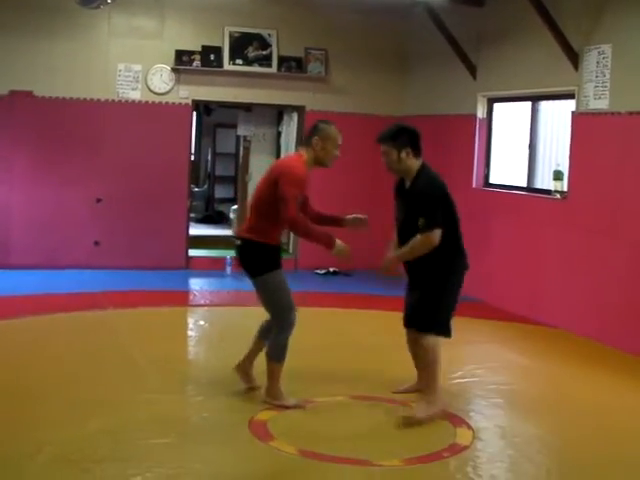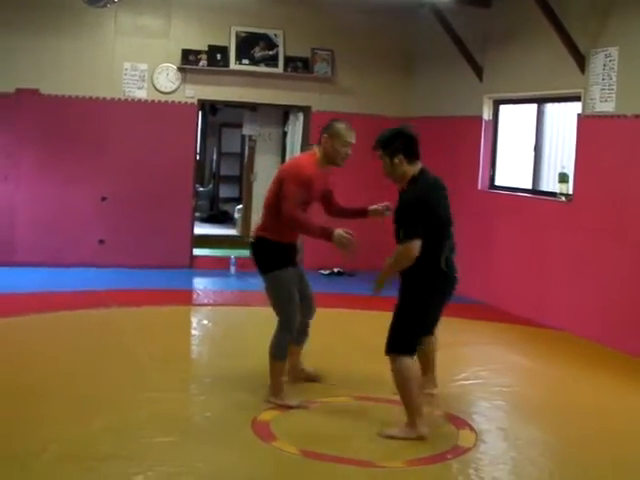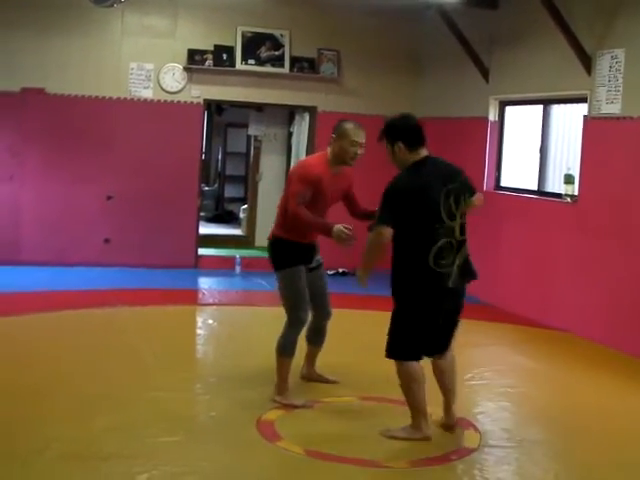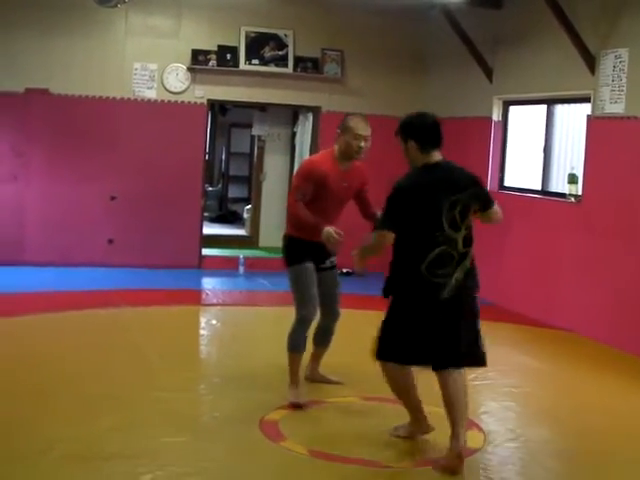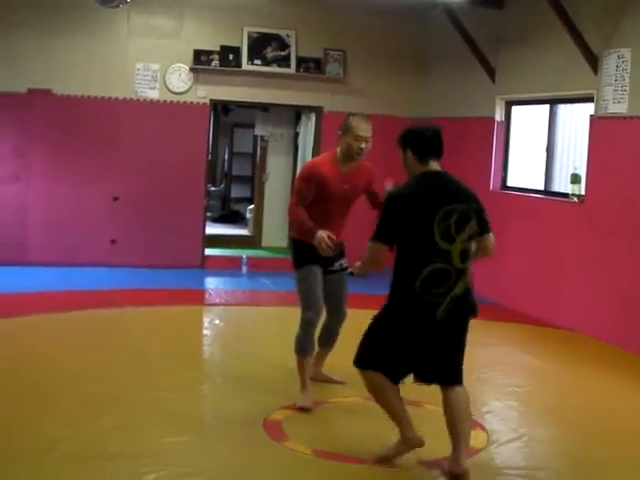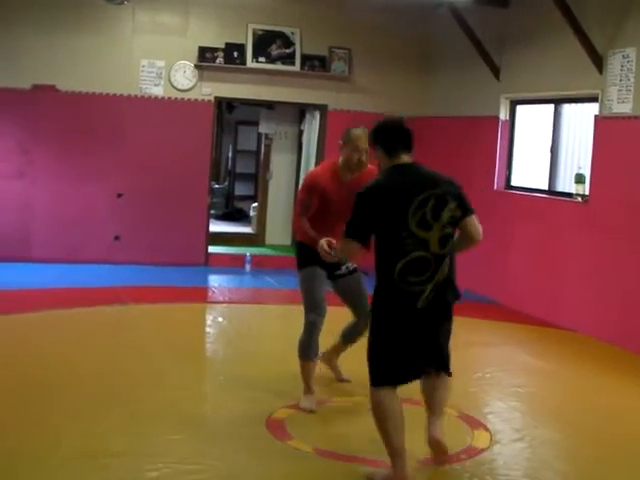
dt=0.2s
person 1, frame 1
left shoulder: (428, 188)
right shoulder: (403, 184)
left elbow: (430, 238)
left wrist: (396, 256)
right wrist: (397, 254)
left hip: (444, 268)
right hip: (421, 268)
left knee: (425, 329)
right knee: (413, 326)
left ankle: (429, 399)
right ankle: (424, 382)
person 1, frame 2
left shoulder: (413, 198)
right shoulder: (429, 184)
left elbow: (409, 250)
left wrist: (384, 274)
left hip: (427, 280)
right hip: (437, 275)
left knee: (400, 349)
right knee: (421, 330)
left ankle: (415, 424)
right ankle: (427, 379)
person 1, frame 3
left shoulder: (401, 186)
right shoulder: (453, 173)
left elbow: (382, 235)
right elbow: (476, 201)
left wrist: (365, 264)
left hip: (419, 281)
right hip: (454, 277)
left knee: (405, 354)
right knee: (441, 348)
left ankle: (419, 425)
right ankle: (450, 413)
person 1, frame 4
left shoulder: (407, 188)
right shoulder: (467, 180)
left elbow: (383, 240)
right elbow: (495, 216)
left wrist: (361, 253)
left hip: (415, 290)
right hip: (458, 289)
left knee: (393, 357)
right knee: (452, 365)
left ankle: (418, 421)
right ankle: (457, 442)
person 1, frame 5
left shoulder: (401, 197)
right shoulder: (468, 196)
left elbow: (378, 253)
right elbow: (488, 248)
left wrist: (360, 267)
left hip: (412, 304)
right hip: (457, 305)
left knee: (371, 364)
right knee: (451, 380)
left ankle: (407, 434)
person 1, frame 6
left shoulder: (374, 193)
right shoulder: (446, 186)
left elbow: (348, 252)
right elbow: (475, 235)
left wrist: (338, 253)
left hip: (396, 300)
right hip: (440, 296)
left knee: (383, 383)
right knee: (437, 366)
right ankle: (436, 426)
person 2, frame 1
left shoulder: (293, 168)
right shoulder: (293, 170)
left elbow: (306, 213)
right elbow: (293, 220)
left wrist: (344, 221)
right wrist: (330, 242)
left hip: (258, 246)
right hip: (258, 248)
left knee: (280, 314)
right knee: (286, 320)
left ankle: (246, 365)
right ankle: (273, 392)
person 2, frame 2
left shoulder: (320, 172)
right shoulder: (301, 169)
left elbow: (332, 208)
right elbow: (291, 215)
left wrist: (368, 212)
right wrist: (330, 235)
left hip: (285, 247)
right hip: (270, 247)
left knee: (305, 310)
right knee: (290, 318)
left ankle: (295, 366)
right ankle: (276, 392)
person 2, frame 3
left shoulder: (344, 175)
right shoulder: (309, 169)
left elbow: (356, 210)
right elbow: (294, 212)
left wrist: (380, 214)
right wrist: (330, 230)
left hip: (309, 248)
right hip: (286, 246)
left knee: (322, 313)
right knee: (298, 317)
left ankle: (309, 369)
right ankle: (281, 390)
person 2, frame 4
left shoulder: (359, 173)
right shoulder: (314, 166)
left elbow: (367, 210)
right elbow: (294, 206)
right wrist: (322, 228)
left hip: (325, 248)
right hip: (299, 245)
left knee: (331, 314)
right knee: (307, 313)
left ankle: (313, 370)
right ankle: (294, 385)
person 2, frame 5
left shoulder: (366, 172)
right shoulder: (315, 168)
left elbow: (379, 204)
right elbow: (295, 208)
right wrist: (314, 233)
left hip: (335, 248)
right hip: (307, 247)
left knee: (338, 315)
right knee: (311, 316)
left ankle: (316, 368)
right ankle: (304, 390)
person 2, frame 6
left shoulder: (372, 177)
right shoulder: (318, 178)
right elbow: (299, 219)
right wrist: (317, 241)
right hip: (312, 251)
left knee: (365, 315)
right knee: (315, 319)
left ankle: (331, 356)
right ankle: (308, 391)
